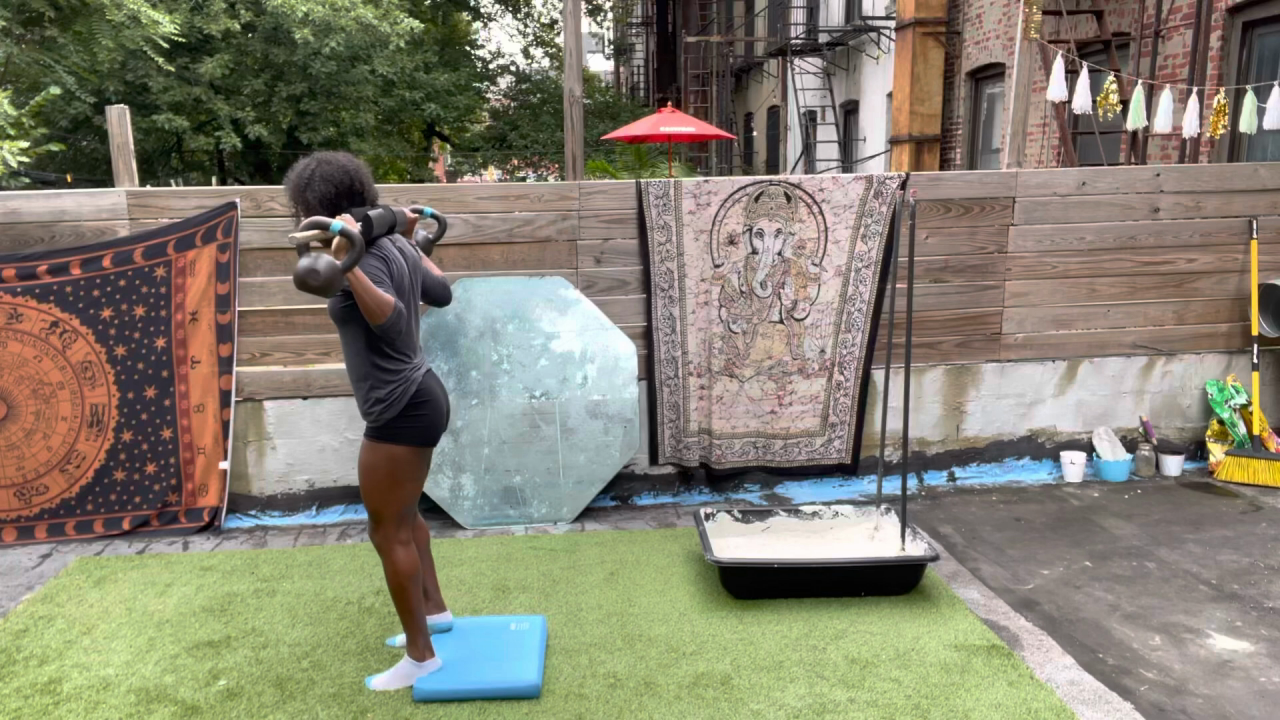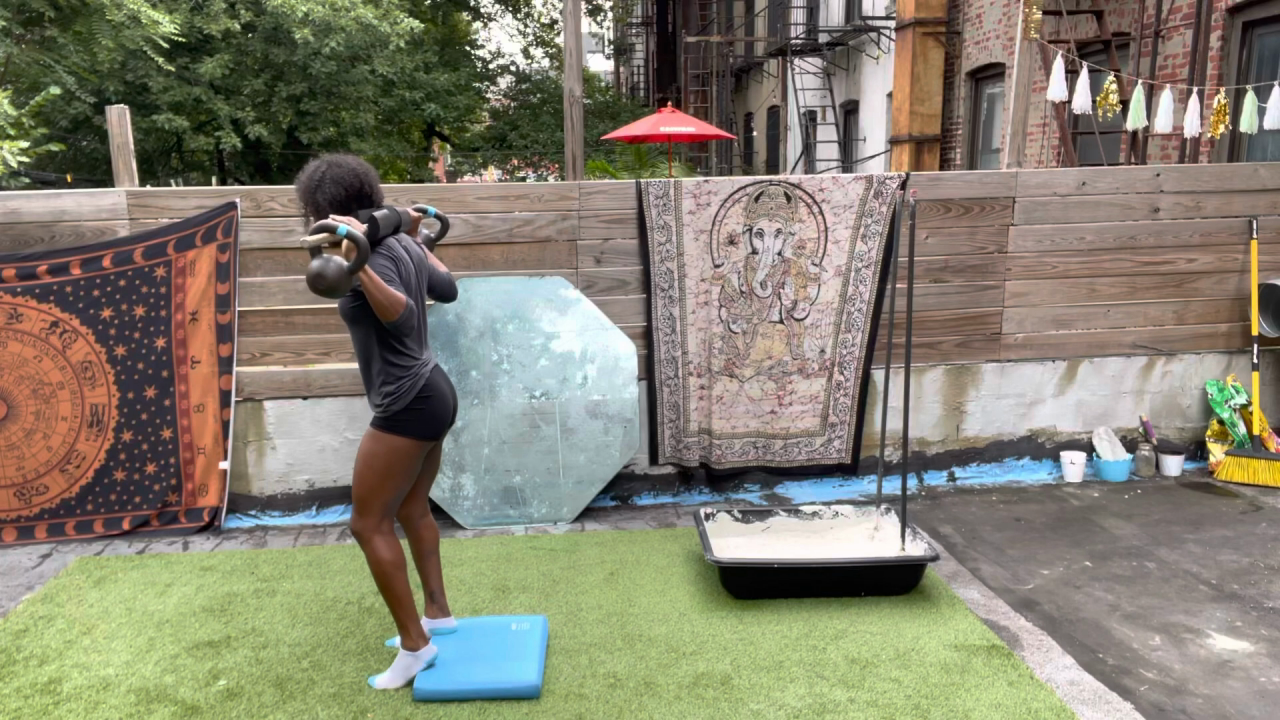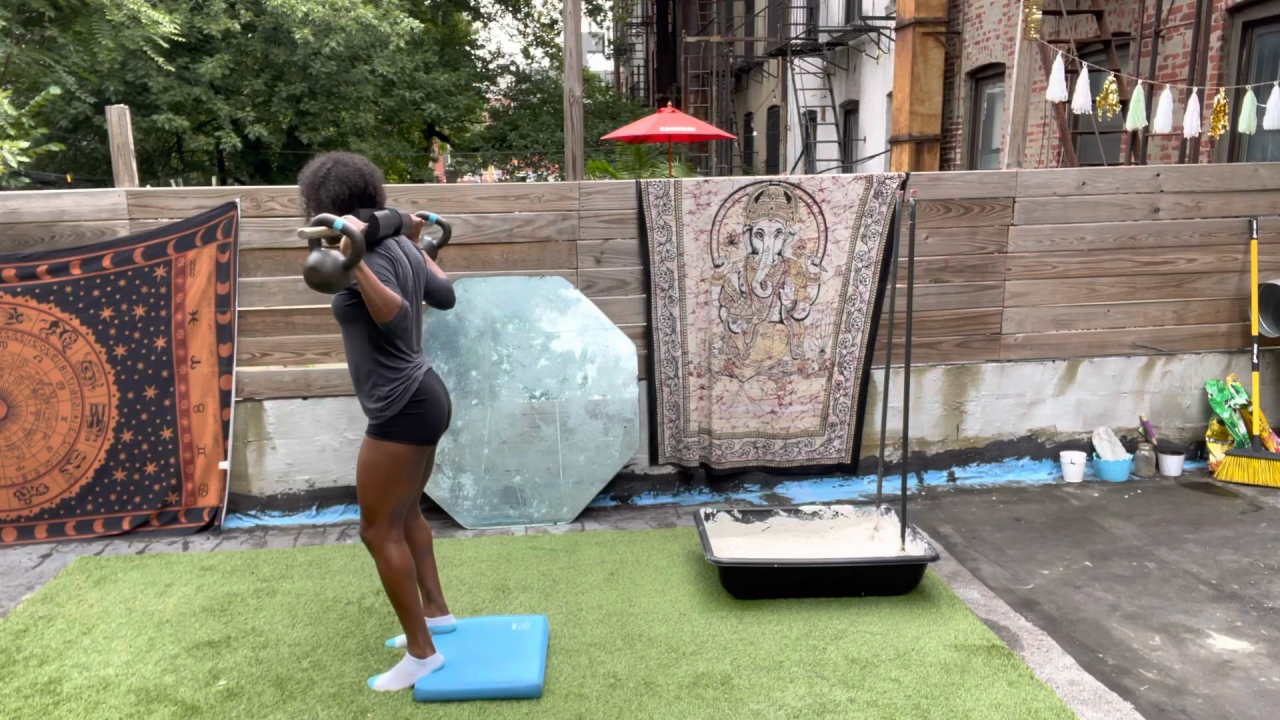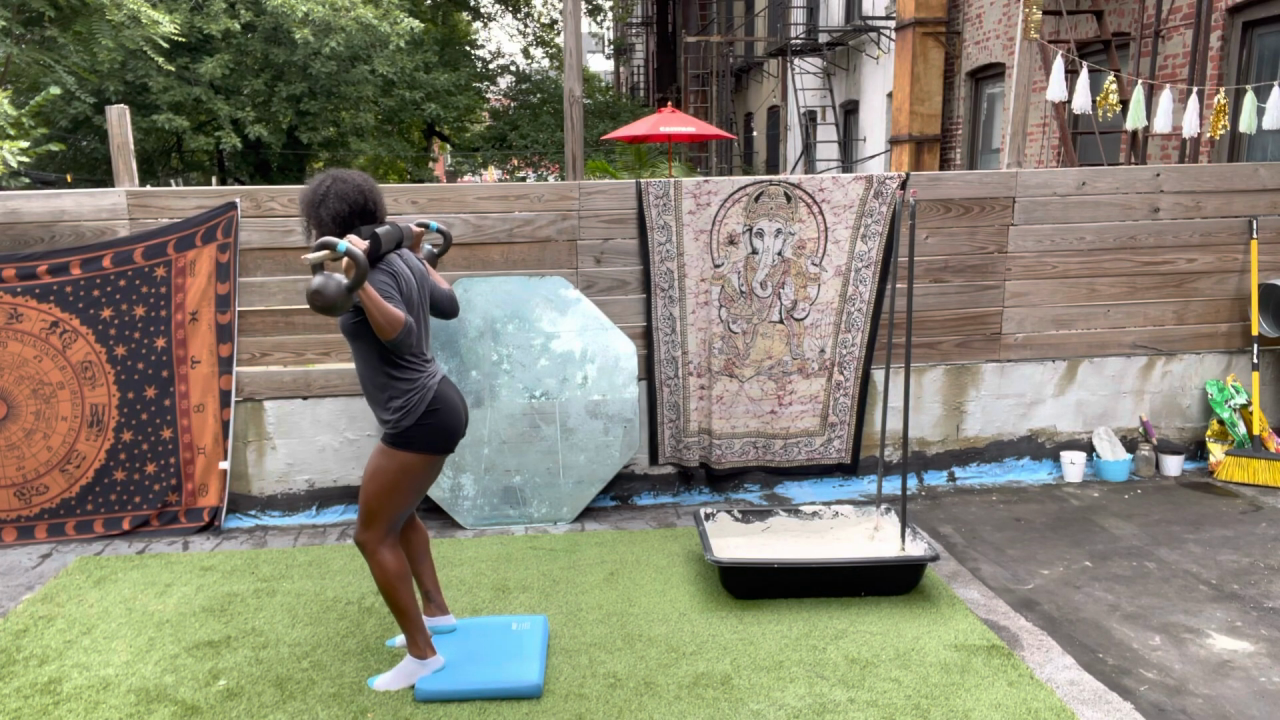
dt=0.7s
person 1, frame 1
left shoulder: (368, 256)
right shoulder: (395, 246)
left elbow: (391, 321)
right elbow: (442, 293)
left wrist: (347, 264)
left hip: (401, 411)
right hip: (420, 398)
left knee: (388, 532)
right knee: (402, 516)
left ankle: (420, 654)
right ankle: (434, 609)
person 1, frame 2
left shoulder: (375, 254)
right shoulder: (400, 244)
left elbow: (402, 317)
right elbow: (448, 288)
left wrist: (357, 265)
left hip: (409, 405)
right hip: (429, 394)
left knee: (369, 524)
right knee: (411, 510)
left ankle: (416, 645)
right ankle: (438, 613)
person 1, frame 3
left shoulder: (373, 255)
right shoulder: (399, 248)
left elbow: (396, 319)
right elbow: (445, 296)
left wrist: (355, 262)
left hip: (402, 410)
right hip: (423, 398)
left knee: (379, 531)
right knee: (404, 514)
left ankle: (422, 652)
right ankle: (437, 612)
person 1, frame 4
left shoulder: (375, 271)
right shoulder: (401, 260)
left elbow: (403, 336)
right elbow: (449, 306)
left wrist: (358, 285)
left hip: (419, 421)
right hip: (439, 407)
left knee: (373, 536)
right knee: (397, 514)
left ankle: (422, 654)
right ankle: (437, 612)
